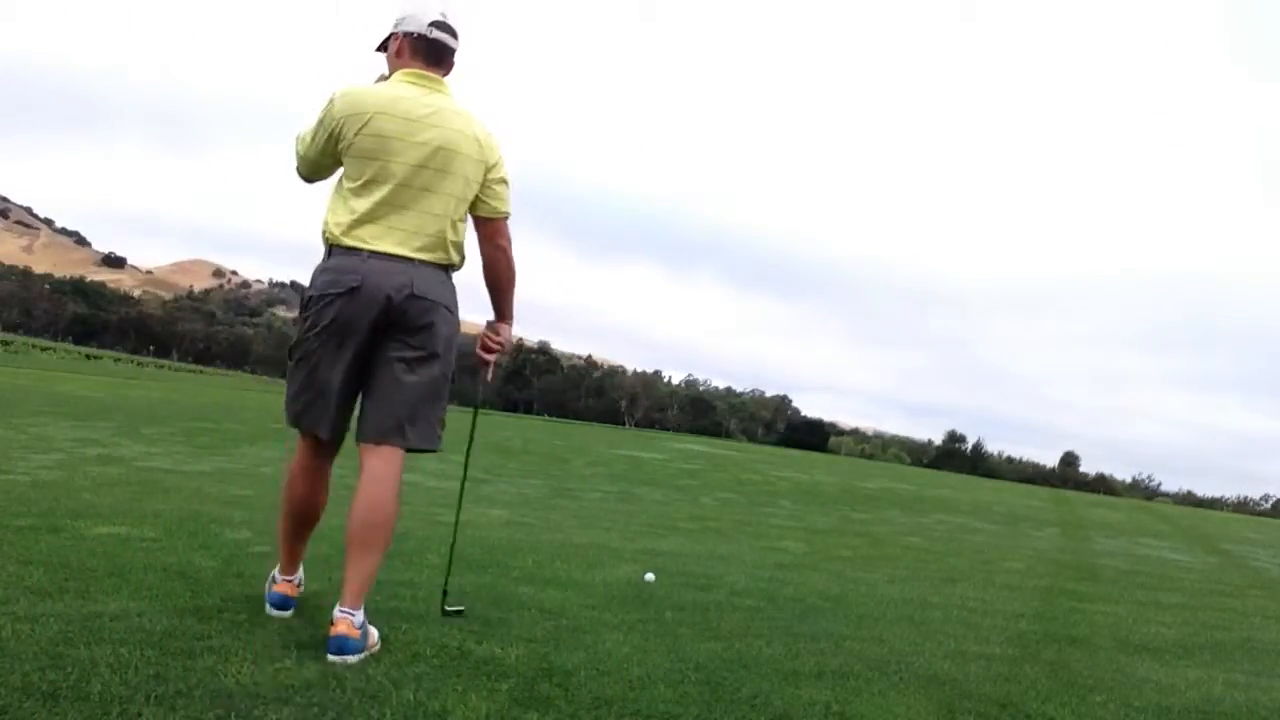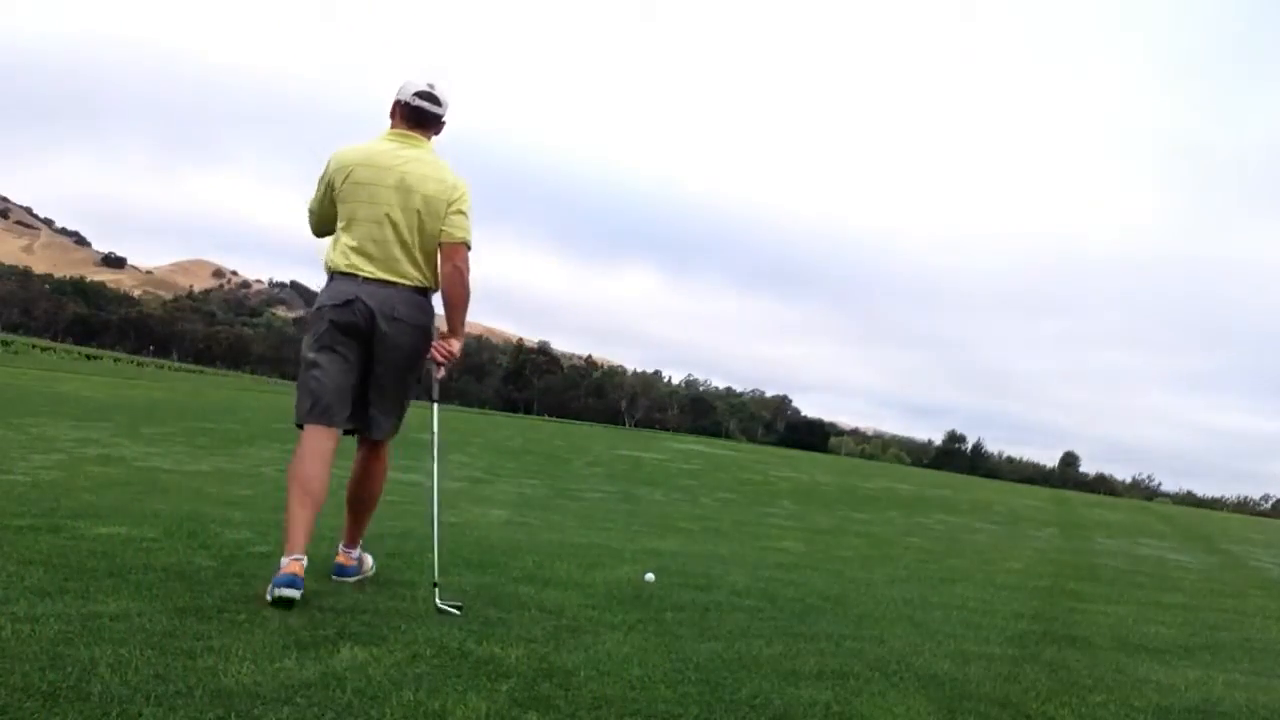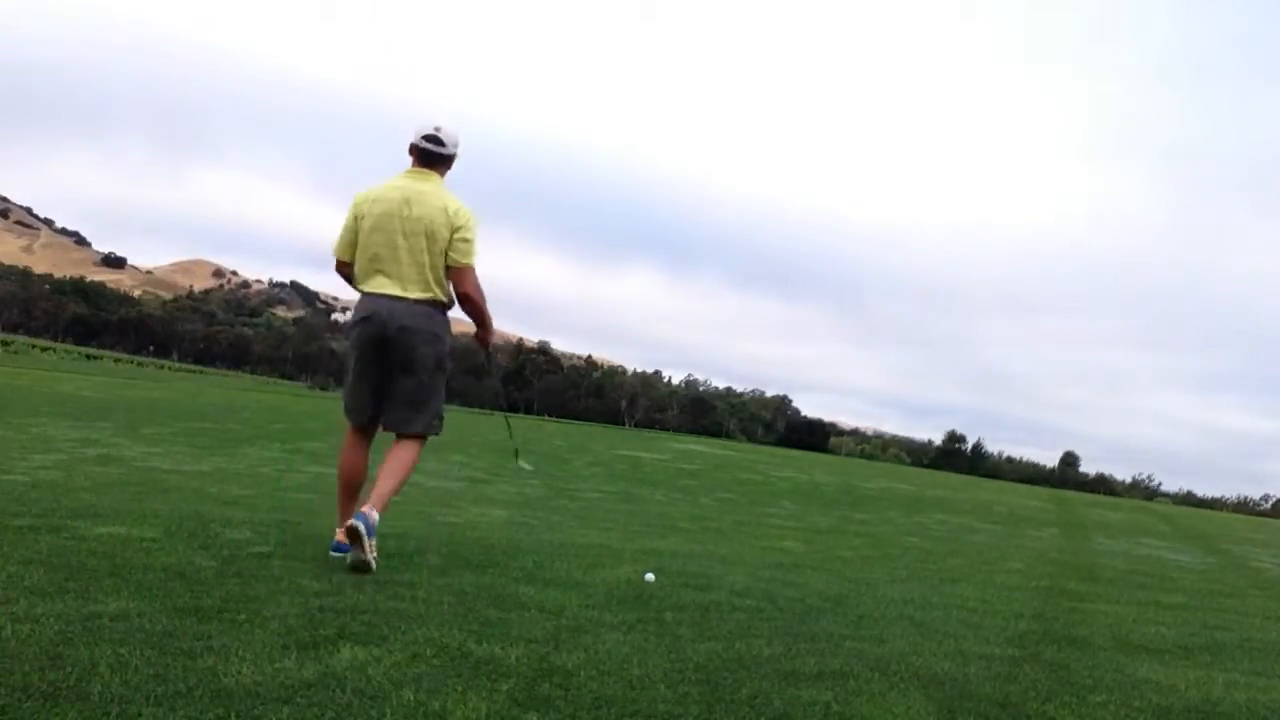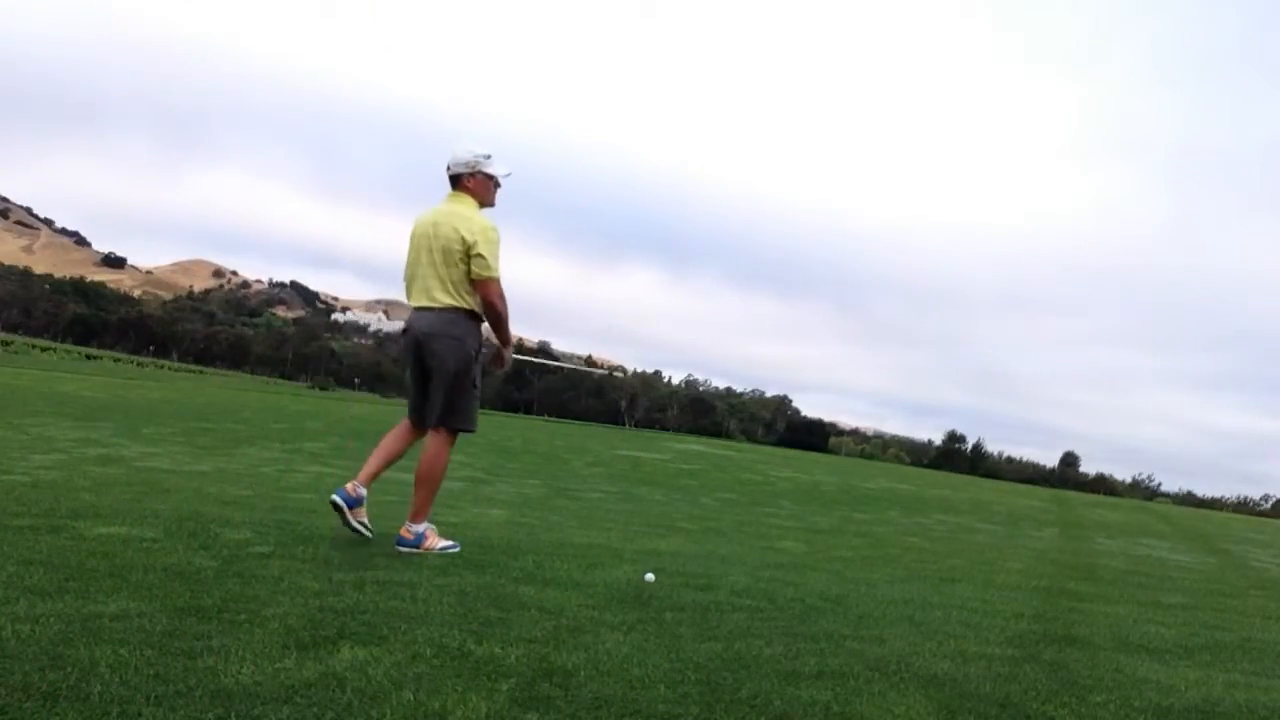
dt=0.7s
person 1, frame 1
left shoulder: (353, 102)
right shoulder: (478, 137)
left elbow: (307, 168)
right elbow: (497, 243)
right wrist: (501, 320)
left hip: (348, 277)
right hip: (426, 294)
left knee: (316, 440)
right knee: (385, 455)
left ankle: (287, 577)
right ankle: (349, 617)
person 1, frame 2
left shoulder: (347, 160)
right shoulder: (449, 182)
left elbow: (319, 225)
right elbow: (455, 265)
right wrist: (454, 333)
left hip: (344, 297)
right hip: (407, 310)
left knee: (319, 431)
right knee: (376, 438)
left ankle: (293, 561)
right ankle: (350, 553)
person 1, frame 3
left shoulder: (369, 199)
right shoulder: (455, 211)
left elbow: (343, 265)
right elbow: (465, 286)
right wrist: (485, 327)
left hip: (370, 315)
right hip: (424, 322)
left knee: (360, 429)
right knee: (410, 436)
left ankle: (344, 531)
right ankle: (368, 514)
person 1, frame 4
left shoulder: (424, 221)
right shoulder: (479, 226)
right elbow: (491, 295)
right wrist: (504, 342)
left hip: (417, 323)
right hip: (455, 329)
left knee: (417, 421)
right knee: (443, 430)
left ankle: (355, 488)
right ankle: (415, 528)
